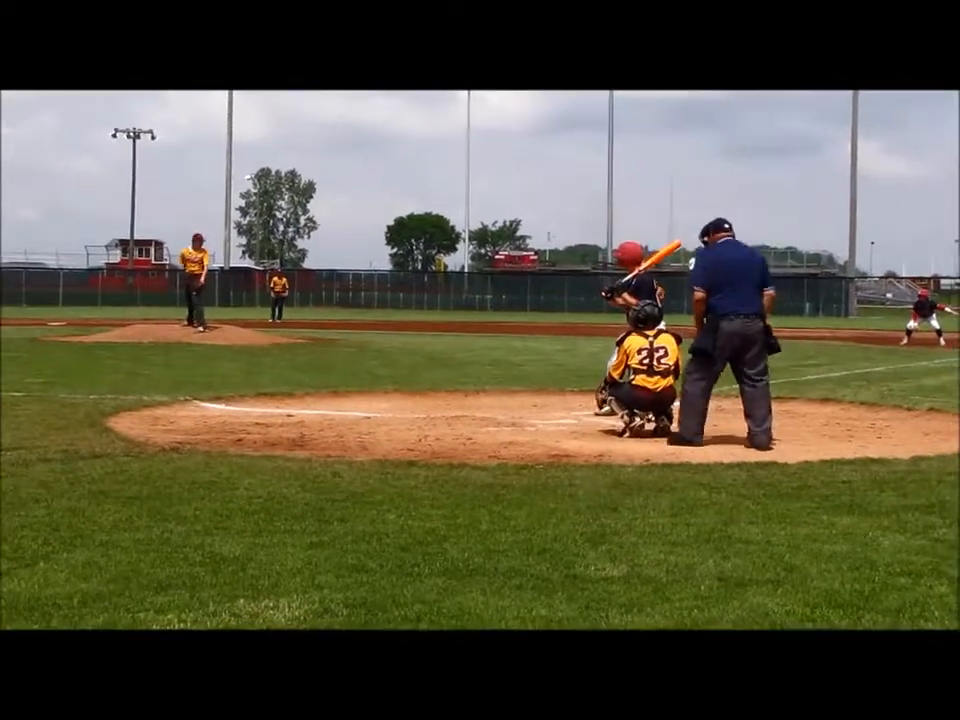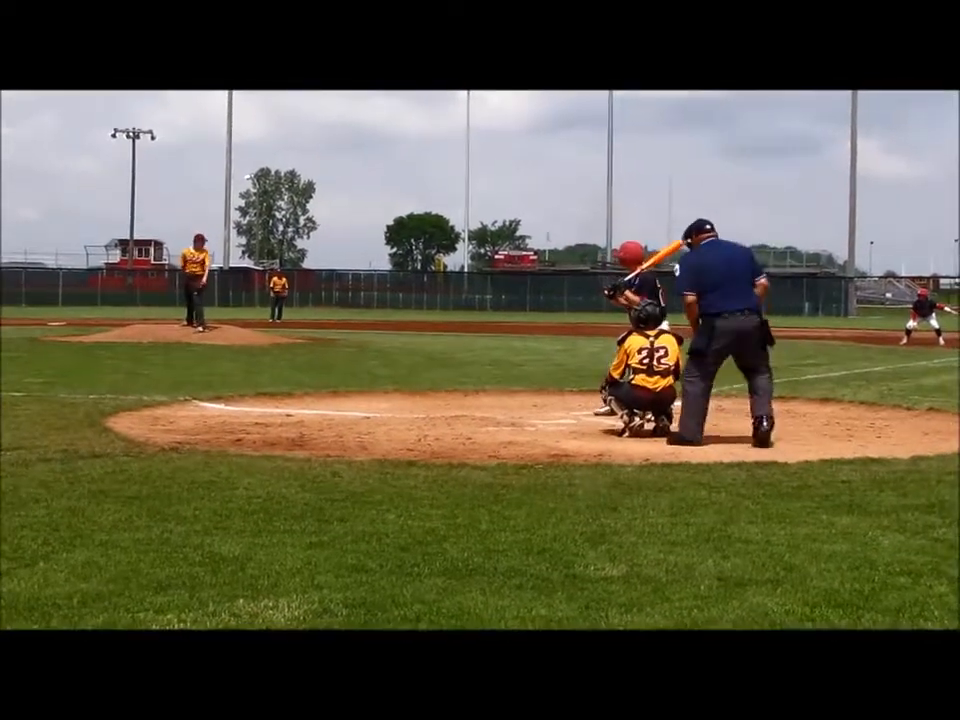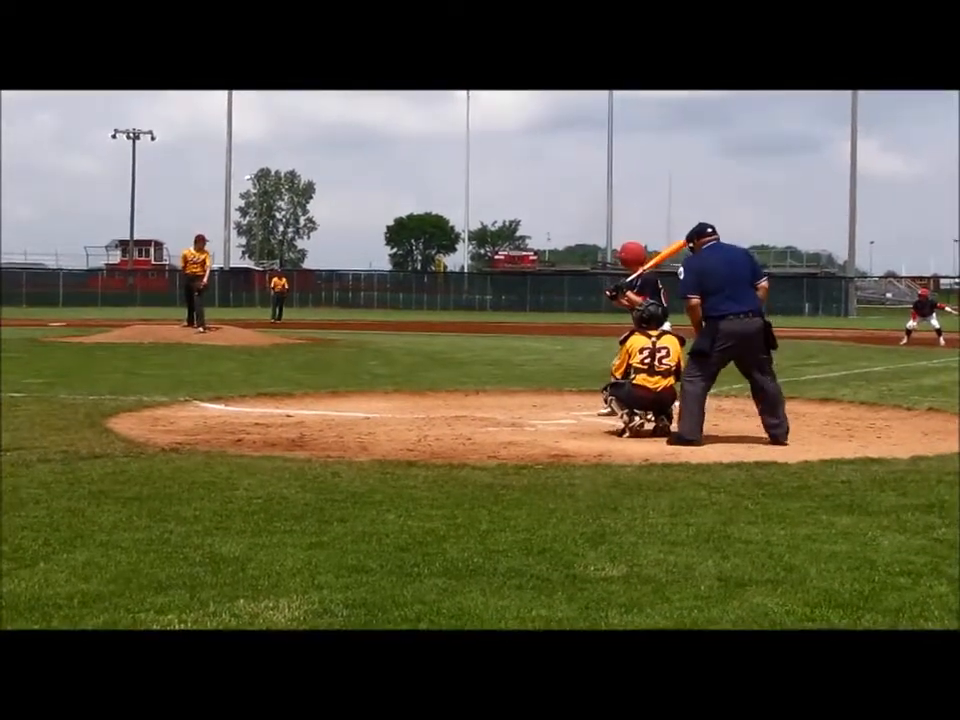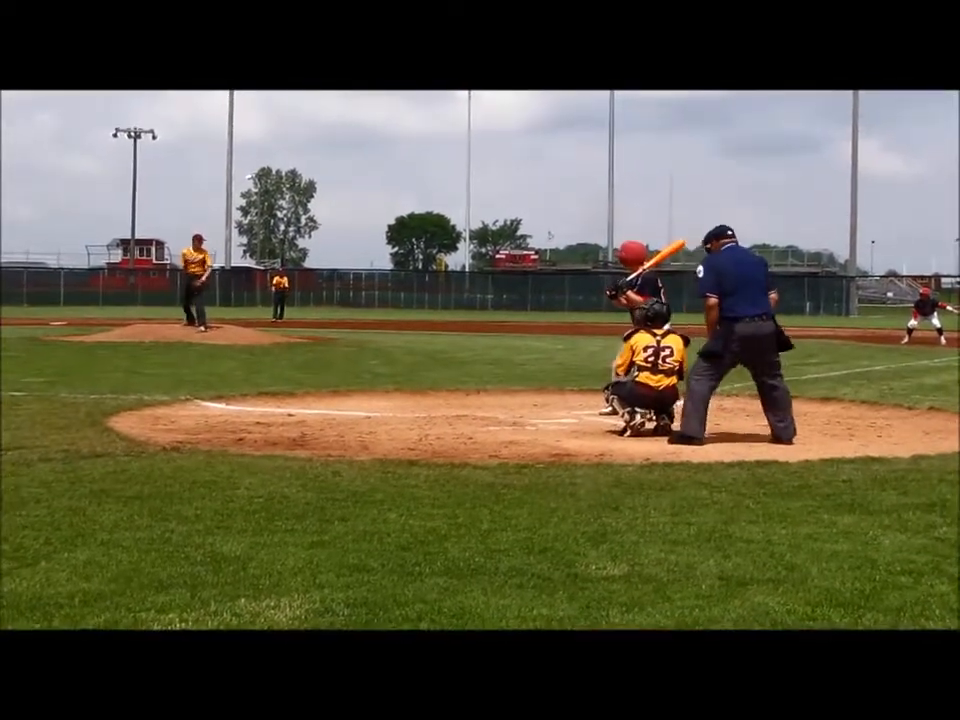
dt=0.2s
person 1, frame 1
left shoulder: (705, 255)
right shoulder: (756, 256)
left elbow: (699, 297)
right elbow: (769, 295)
left wrist: (700, 326)
right wrist: (758, 320)
left hip: (721, 326)
right hip: (754, 326)
left knee: (698, 377)
right knee: (756, 381)
left ankle: (690, 433)
right ankle: (761, 436)
person 1, frame 2
left shoulder: (691, 259)
right shoulder: (742, 251)
left elbow: (690, 300)
right elbow: (762, 284)
left wrist: (696, 329)
right wrist: (751, 311)
left hip: (716, 325)
right hip: (750, 322)
left knee: (696, 377)
right knee: (760, 371)
left ankle: (690, 433)
right ankle: (763, 418)
person 1, frame 3
left shoulder: (693, 263)
right shoulder: (743, 254)
left elbow: (694, 303)
right elbow: (763, 287)
left wrist: (699, 332)
right wrist: (752, 314)
left hip: (720, 328)
right hip: (753, 325)
left knee: (695, 378)
right knee: (763, 379)
left ankle: (689, 433)
right ankle: (778, 431)
person 1, frame 4
left shoulder: (711, 263)
right shoulder: (757, 259)
left elbow: (712, 303)
right elbow: (773, 296)
left wrist: (712, 334)
right wrist: (762, 319)
left hip: (733, 330)
right hip: (765, 328)
left knee: (701, 377)
right knee: (772, 381)
left ankle: (691, 432)
right ankle: (785, 432)
